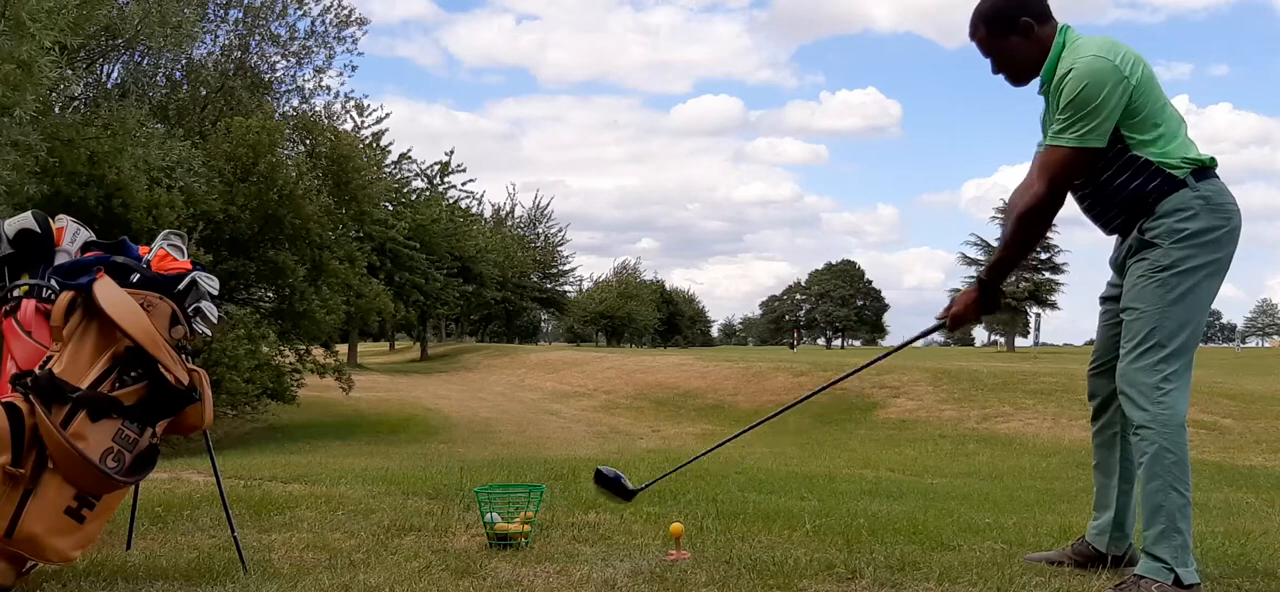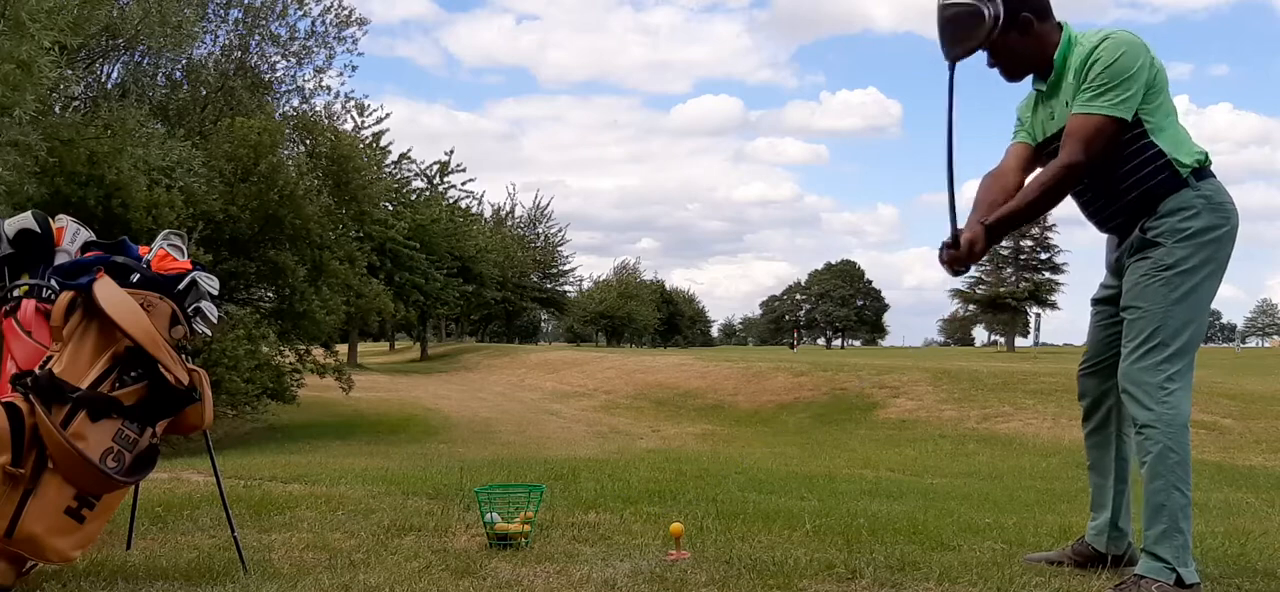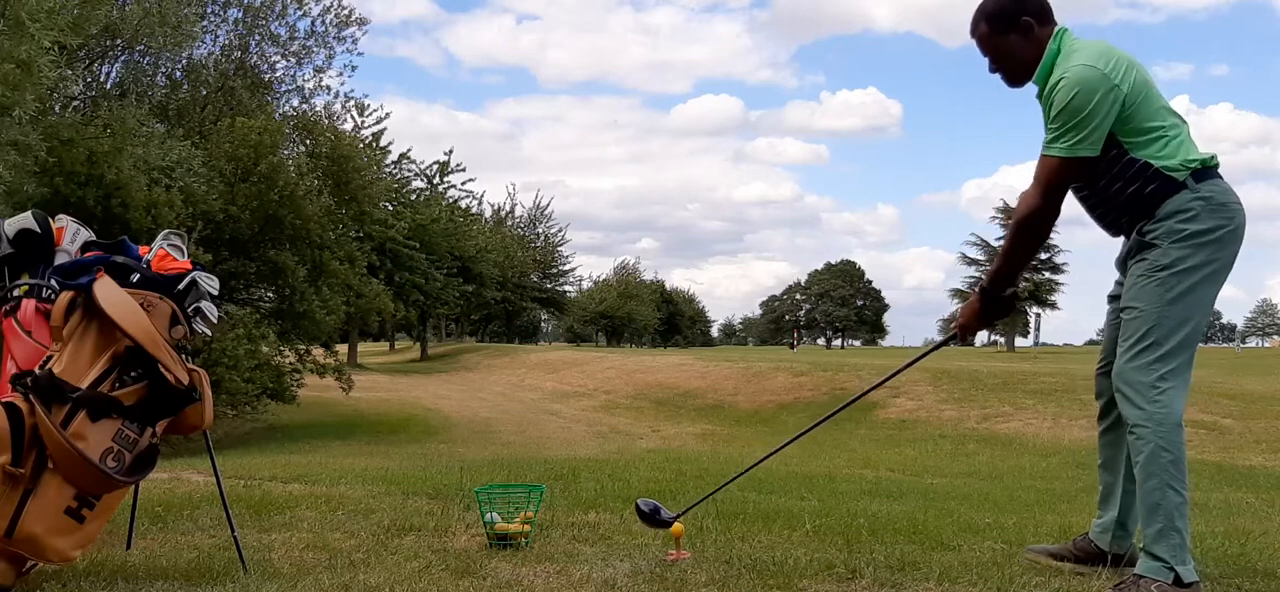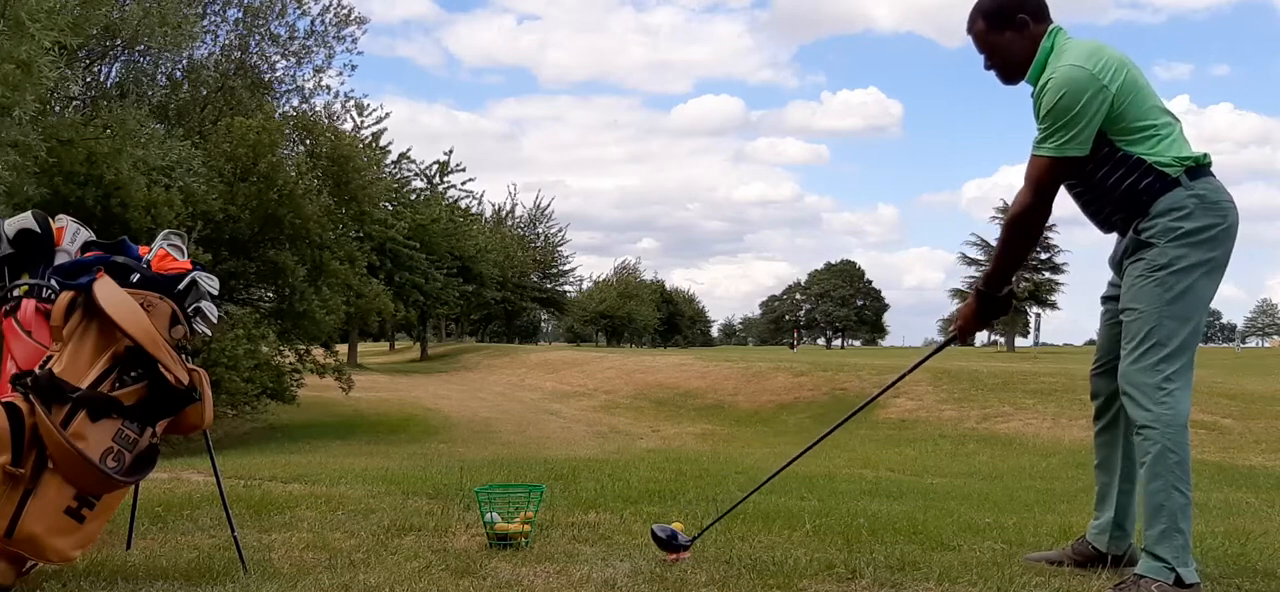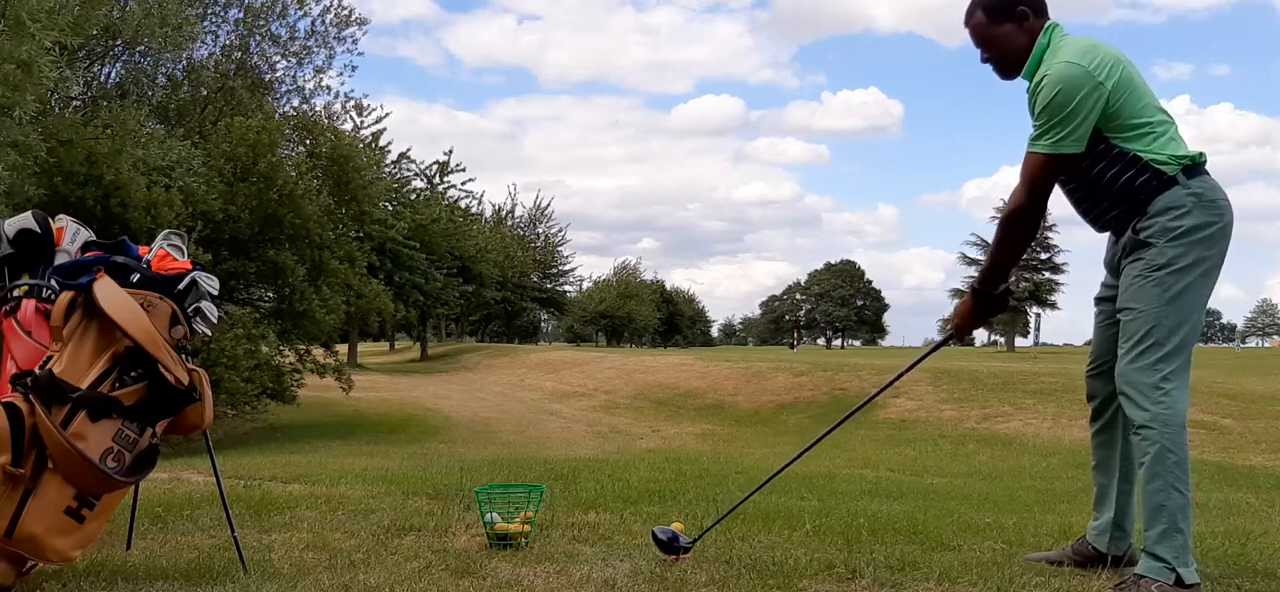
dt=0.5s
person 1, frame 1
left shoulder: (1090, 68)
right shoulder: (1063, 80)
left elbow: (1046, 198)
right elbow: (1030, 186)
left wrist: (985, 284)
right wrist: (995, 278)
left hip: (1185, 220)
right hip: (1147, 231)
left knee: (1146, 383)
right knee: (1109, 380)
right ankle: (1109, 539)
person 1, frame 2
left shoulder: (1112, 51)
right shoulder: (1037, 99)
left elbow: (1075, 163)
right elbow: (1007, 175)
left wrist: (989, 234)
right wrist: (972, 233)
left hip: (1183, 219)
right hip: (1134, 234)
left knee: (1148, 382)
right knee: (1100, 380)
right ankle: (1108, 539)
person 1, frame 3
left shoulder: (1082, 76)
right shoulder: (1064, 79)
left elbow: (1043, 207)
right elbow: (1037, 195)
left wrist: (988, 293)
right wrist: (1003, 284)
left hip: (1189, 220)
right hip: (1156, 230)
left knee: (1143, 382)
right knee: (1116, 380)
right ankle: (1112, 537)
person 1, frame 4
left shoulder: (1071, 76)
right shoulder: (1063, 73)
left elbow: (1033, 206)
right elbow: (1034, 198)
left wrist: (984, 294)
right wrist: (1000, 284)
left hip: (1182, 220)
right hip: (1149, 228)
left knee: (1149, 383)
right knee: (1112, 381)
right ankle: (1109, 538)
person 1, frame 5
left shoulder: (1068, 72)
right shoulder: (1059, 69)
left elbow: (1028, 203)
right elbow: (1031, 198)
left wrist: (982, 291)
right wrist: (996, 283)
left hip: (1177, 218)
right hip: (1142, 229)
left knee: (1146, 383)
right knee: (1107, 381)
right ankle: (1109, 539)
